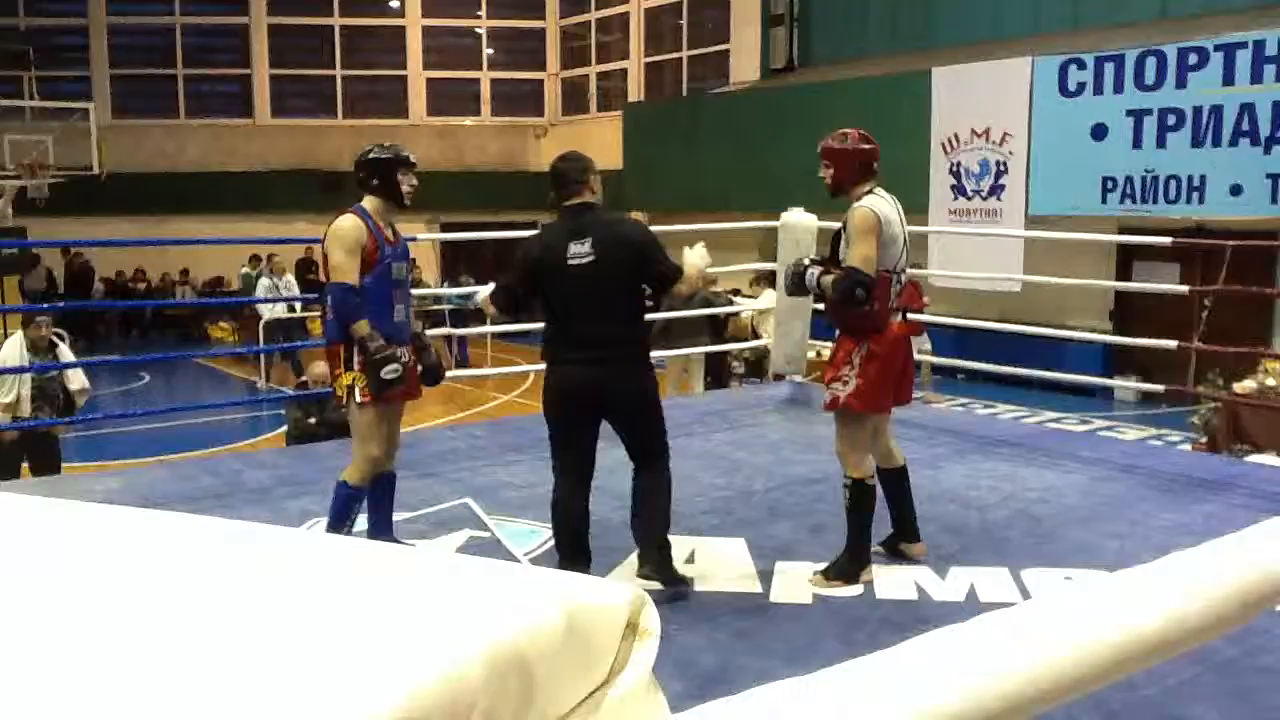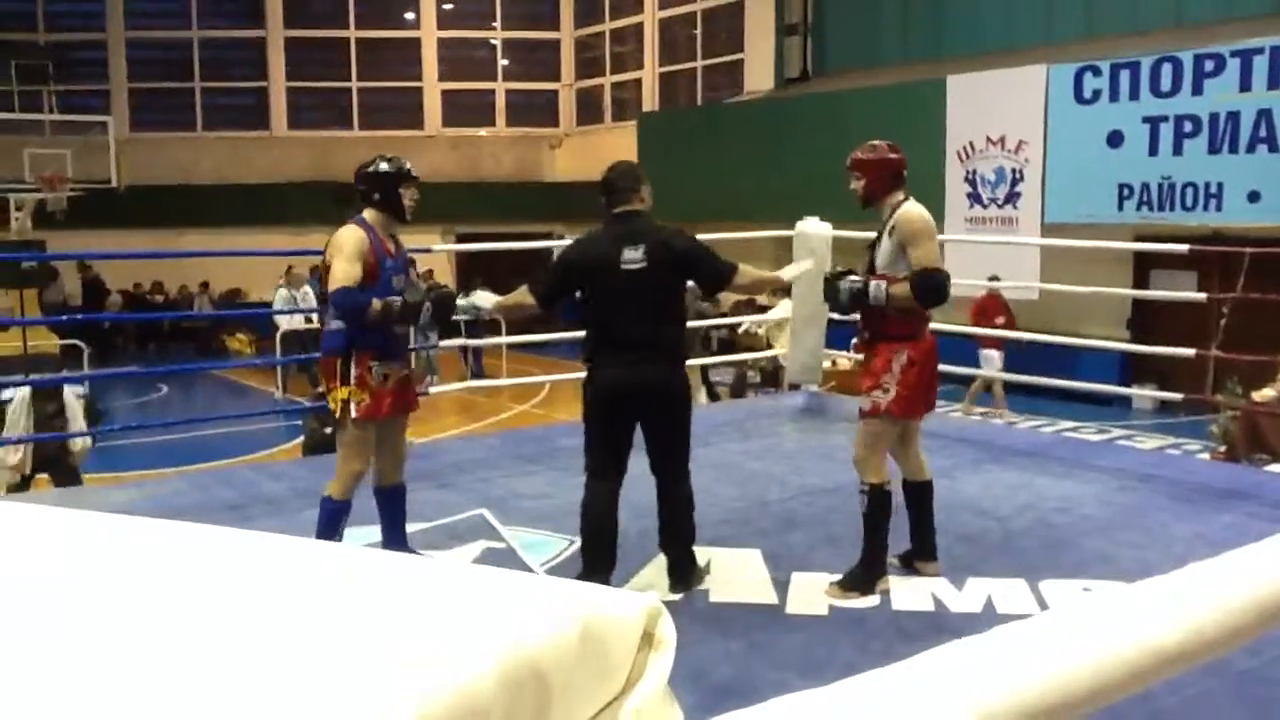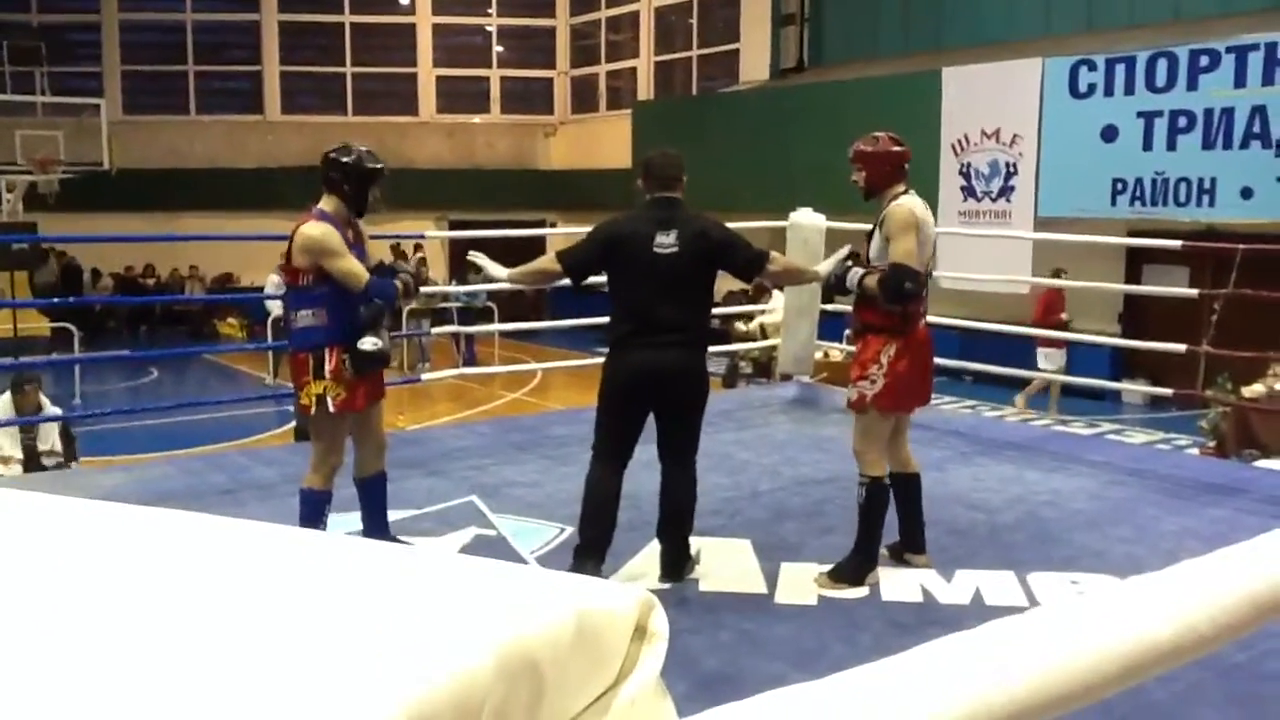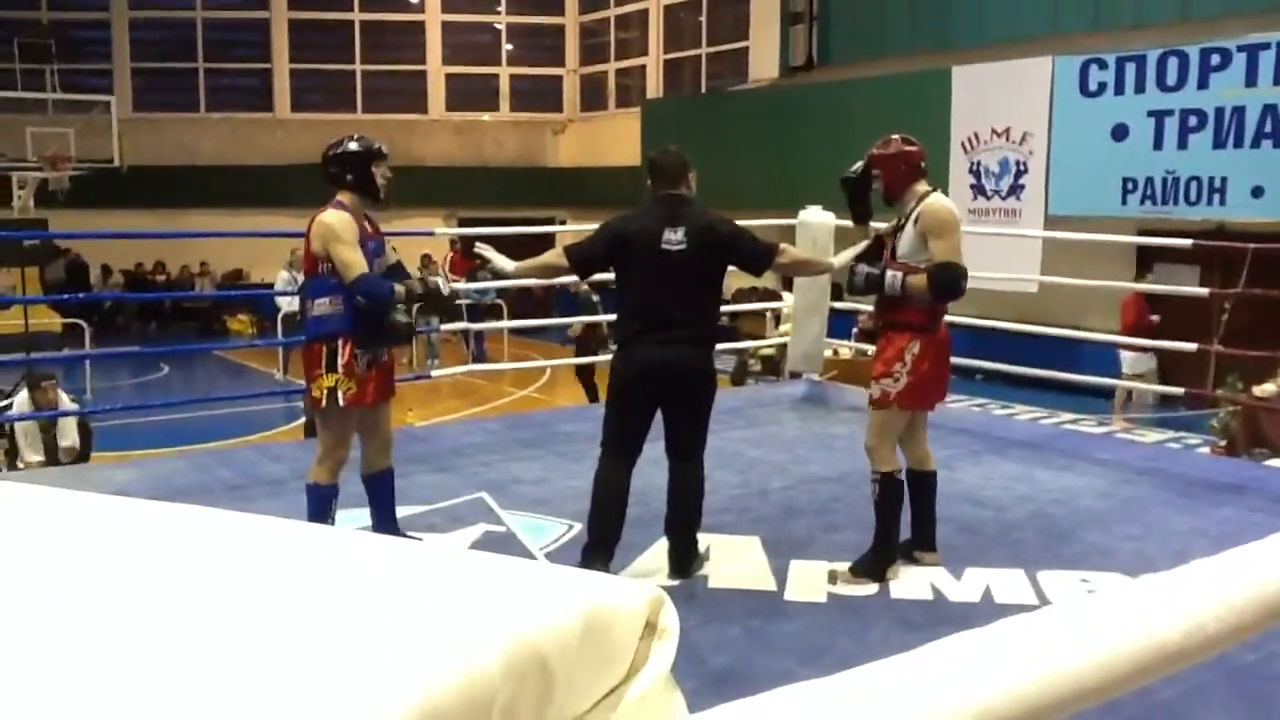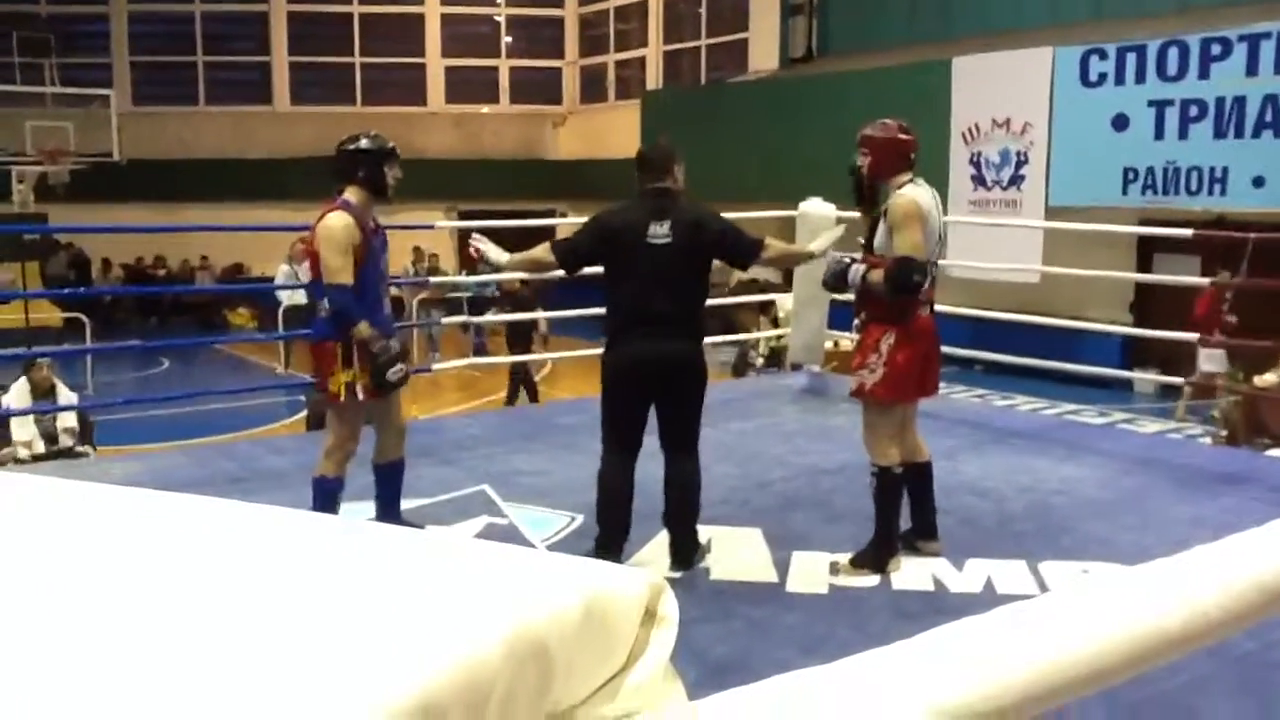
dt=0.7s
person 1, frame 1
left shoulder: (863, 212)
right shoulder: (887, 203)
left elbow: (856, 287)
left wrist: (810, 278)
right wrist: (830, 272)
left hip: (867, 342)
right hip: (889, 333)
left knee: (852, 451)
right knee: (879, 439)
left ankle: (855, 560)
right ankle: (907, 537)
person 1, frame 2
left shoulder: (910, 217)
right shoulder: (895, 218)
left elbow: (933, 289)
left wrist: (868, 293)
right wrist: (856, 287)
left hip: (901, 351)
right hip: (897, 348)
left knee: (868, 456)
right knee: (906, 450)
left ankle: (871, 569)
right ankle: (923, 553)
person 1, frame 3
left shoulder: (900, 211)
right shoulder: (908, 209)
left elbow: (901, 285)
left wrist: (852, 278)
right wrist: (856, 267)
left hip: (890, 344)
right hip: (902, 341)
left knee: (868, 450)
right knee: (894, 445)
left ankle: (862, 562)
right ankle: (912, 545)
person 1, frame 4
left shoulder: (935, 210)
right shoulder: (907, 214)
left elbow: (951, 283)
right elbow: (871, 262)
left wrist: (885, 281)
right wrist: (859, 211)
left hip: (914, 343)
right hip: (902, 339)
left knee: (879, 444)
right knee: (912, 441)
left ankle: (883, 556)
right ankle: (923, 542)
person 1, frame 5
left shoulder: (905, 201)
right shoulder: (919, 194)
left elbow: (907, 278)
left wrist: (853, 275)
right wrist: (868, 204)
left hip: (893, 332)
right hip: (910, 327)
left knee: (879, 439)
right knee: (903, 432)
left ankle: (883, 548)
right ankle: (924, 531)
person 2, frame 1
left shoulder: (538, 245)
right shoulder: (629, 232)
left elbow: (501, 307)
right elbow: (681, 288)
left wrist: (484, 299)
right wrist: (697, 264)
left hip: (566, 378)
right hip: (627, 373)
left knee: (572, 477)
right knee: (652, 463)
left ankle: (573, 571)
right ankle: (655, 560)
person 2, frame 2
left shoulder: (584, 250)
right shoulder: (674, 242)
left elbow: (532, 299)
right elbow: (736, 279)
left wrist: (490, 304)
right wrist: (781, 278)
left hip: (607, 379)
right hip: (664, 378)
left knee: (602, 479)
right knee: (672, 476)
left ankle: (595, 578)
right ankle: (683, 570)
person 2, frame 3
left shoulder: (618, 229)
right shoulder: (706, 231)
left elbow: (557, 265)
right elbow: (770, 268)
left wrist: (506, 274)
right wrist: (820, 272)
left hip: (628, 363)
right hip: (685, 365)
left knee: (607, 461)
right knee: (678, 463)
left ankle: (587, 561)
right ankle: (675, 561)
person 2, frame 4
left shoulder: (626, 227)
right shoulder: (714, 228)
left elbow: (565, 260)
right elbow: (780, 258)
left wrist: (514, 268)
right wrist: (831, 265)
left hip: (636, 360)
right hip: (693, 362)
left knee: (616, 458)
right knee: (686, 460)
left ankle: (596, 557)
right ankle: (683, 557)
person 2, frame 5
left shoulder: (613, 220)
right shoulder: (700, 220)
left elbow: (553, 256)
right elbow: (763, 252)
left wrist: (506, 261)
right wrist: (812, 251)
left hip: (626, 354)
right hip: (681, 354)
left knee: (618, 453)
right knee: (681, 452)
left ankle: (608, 551)
right ankle: (684, 549)
person 3, frame 1
left shoulder: (392, 231)
right shoulder: (350, 227)
right elbow: (345, 301)
left wrist: (420, 346)
right wrist: (377, 352)
left hip: (393, 353)
right hip: (360, 357)
left knee: (387, 450)
right knee: (368, 455)
left ankle: (380, 537)
person 3, frame 2
left shoulder: (394, 243)
right shoulder: (352, 238)
right elbow: (344, 302)
left wrist: (425, 303)
right wrist: (399, 307)
left hip: (391, 365)
right hip: (356, 368)
left knee: (392, 461)
right knee: (352, 468)
left ankle: (396, 548)
person 3, frame 3
left shoulder: (352, 228)
right shoulder: (315, 234)
left elbow: (371, 291)
right elbow: (371, 290)
left wrist: (376, 333)
right wrist: (405, 283)
left hip: (356, 353)
right hip: (323, 359)
left knee: (372, 445)
right knee: (327, 458)
left ankle: (377, 535)
person 3, frame 4
left shoulder: (368, 224)
right shoulder: (333, 221)
left elbow: (393, 278)
right elbow: (364, 288)
left wrist: (399, 308)
right wrist: (412, 292)
left hip: (370, 348)
right hip: (336, 352)
left knee: (379, 442)
right knee: (333, 452)
left ankle: (386, 531)
person 3, frame 5
left shoulder: (369, 220)
right shoulder: (338, 223)
right elbow: (340, 300)
left wrist: (388, 343)
right wrist: (375, 349)
left hip: (376, 344)
right hip: (349, 350)
left knee: (393, 431)
right knee: (342, 445)
left ankle: (389, 519)
